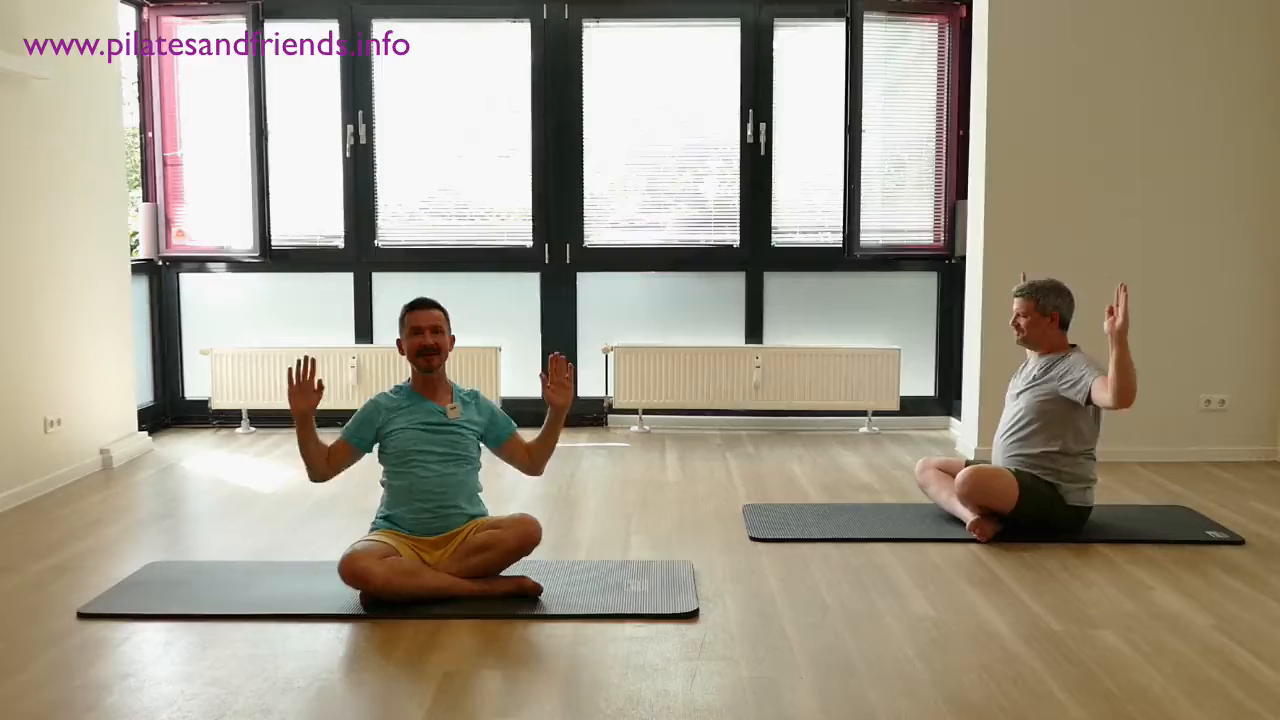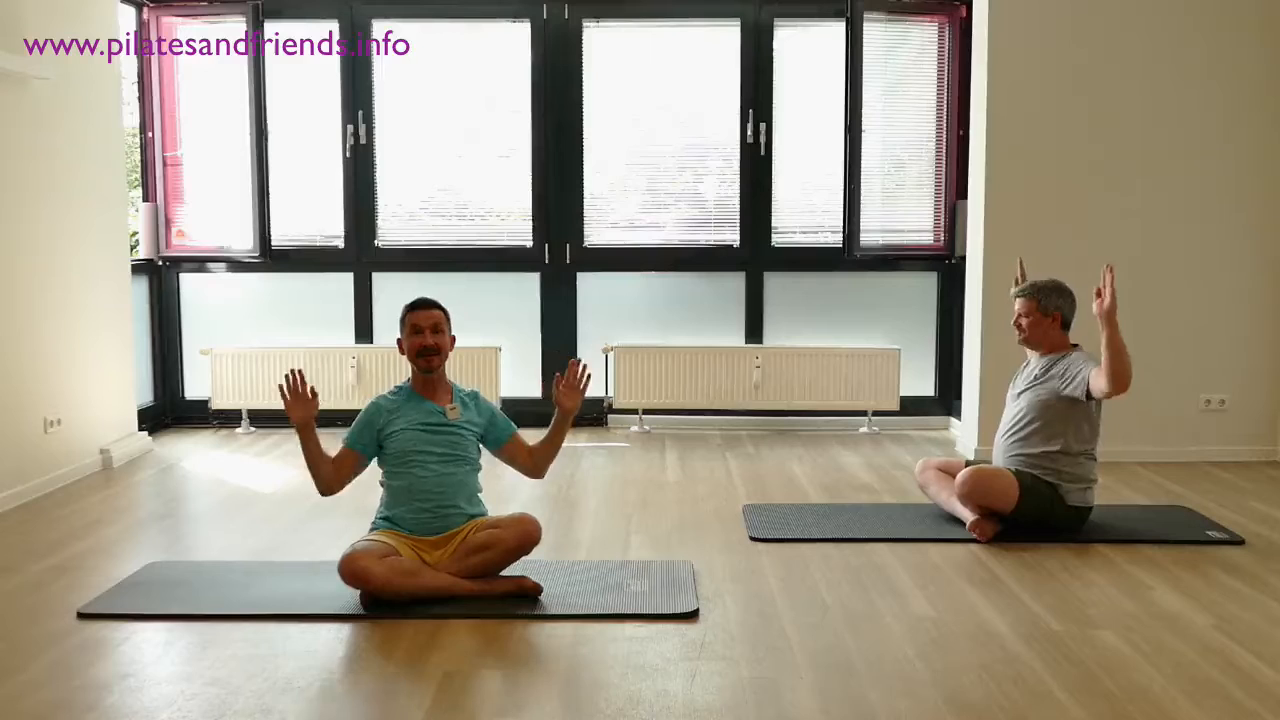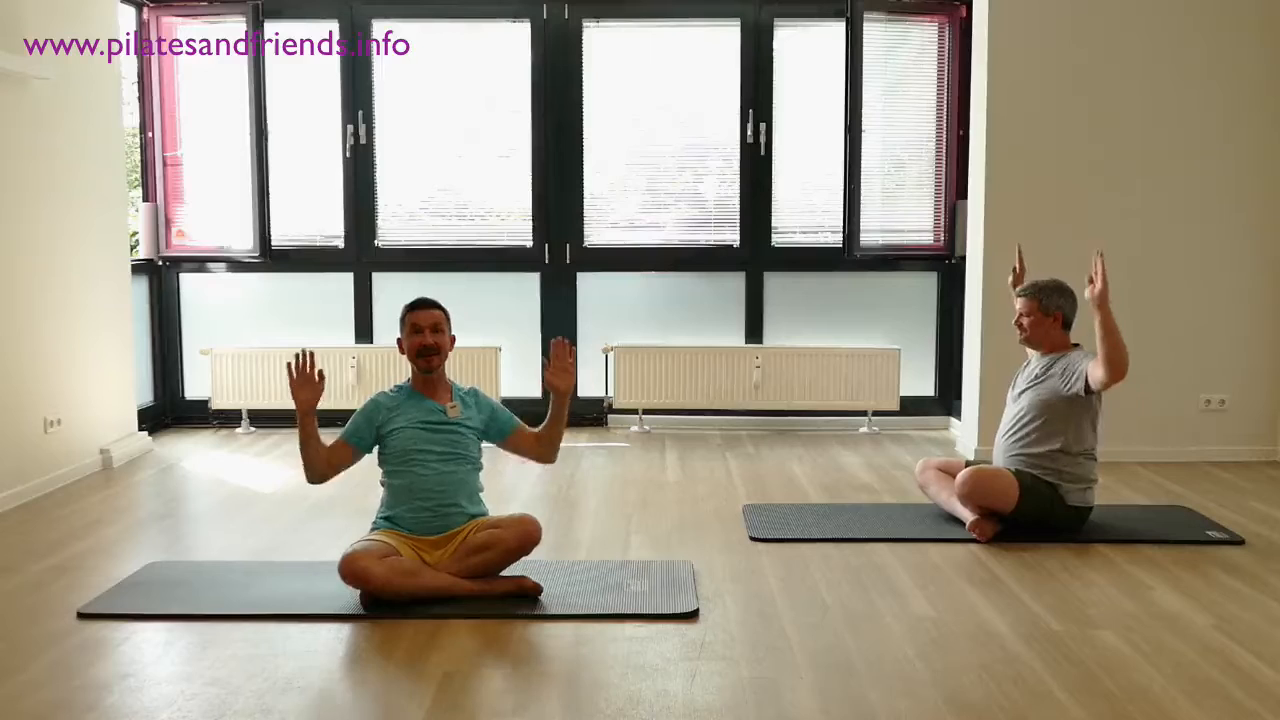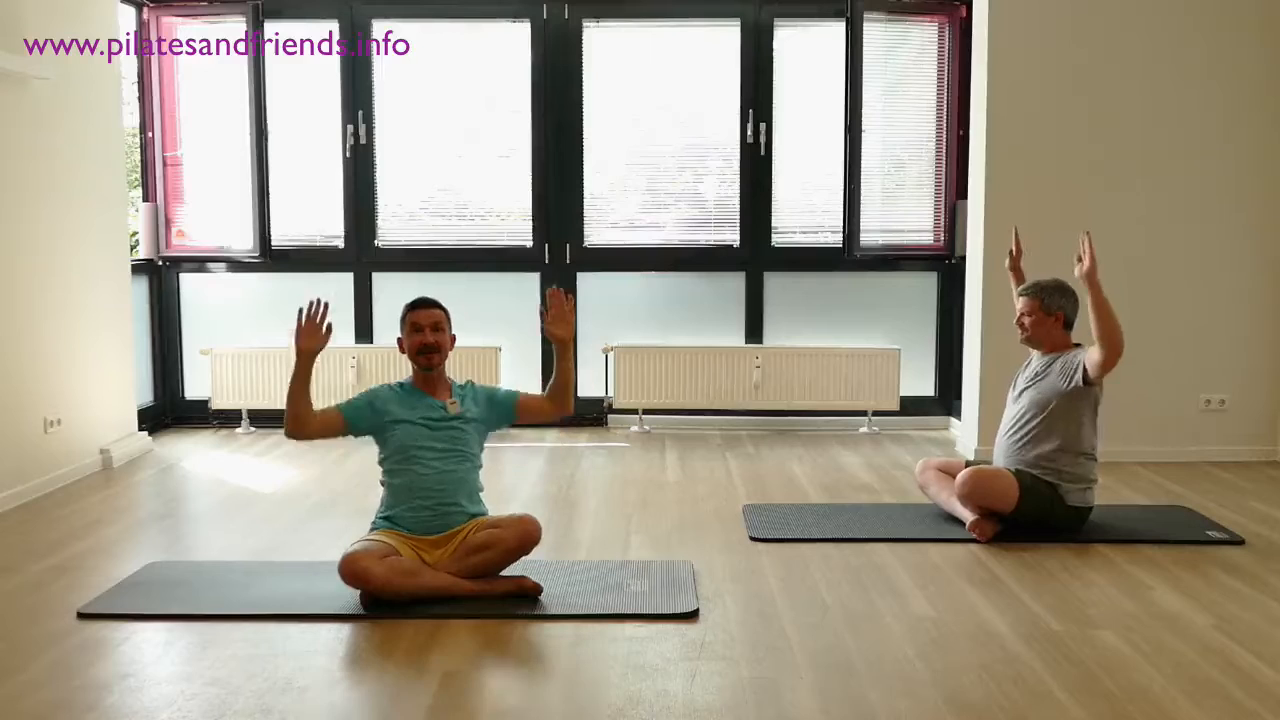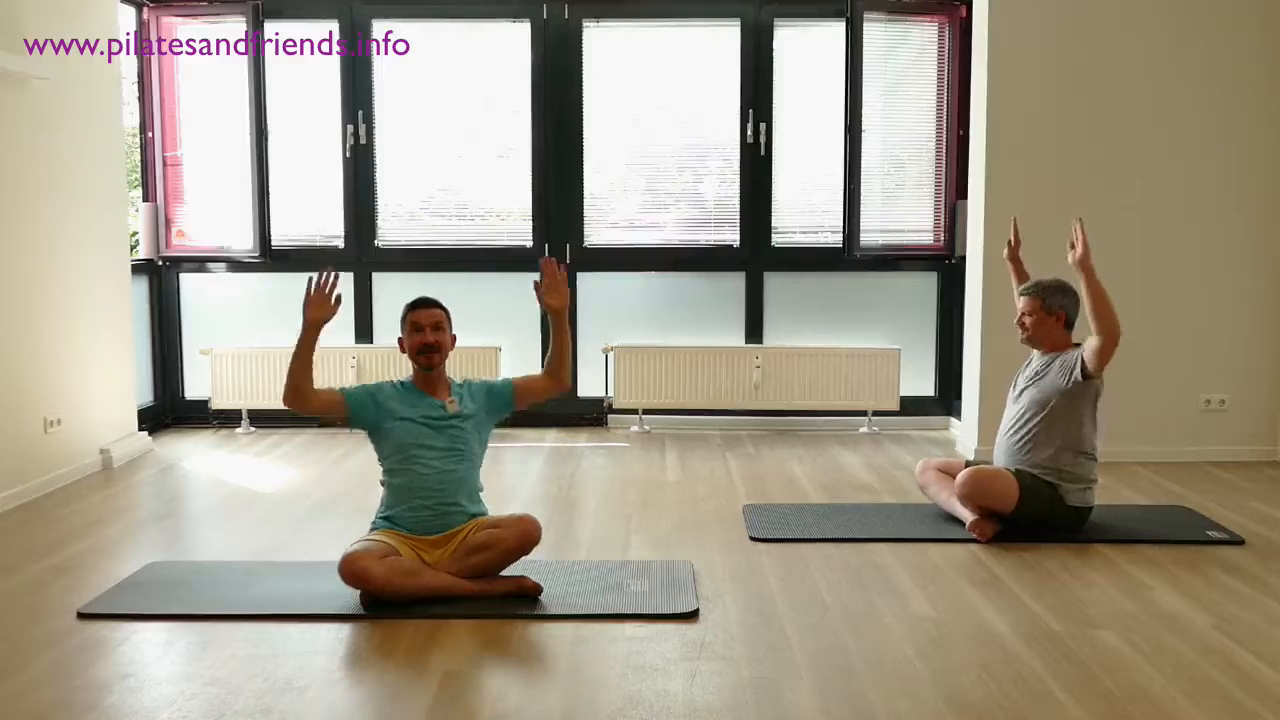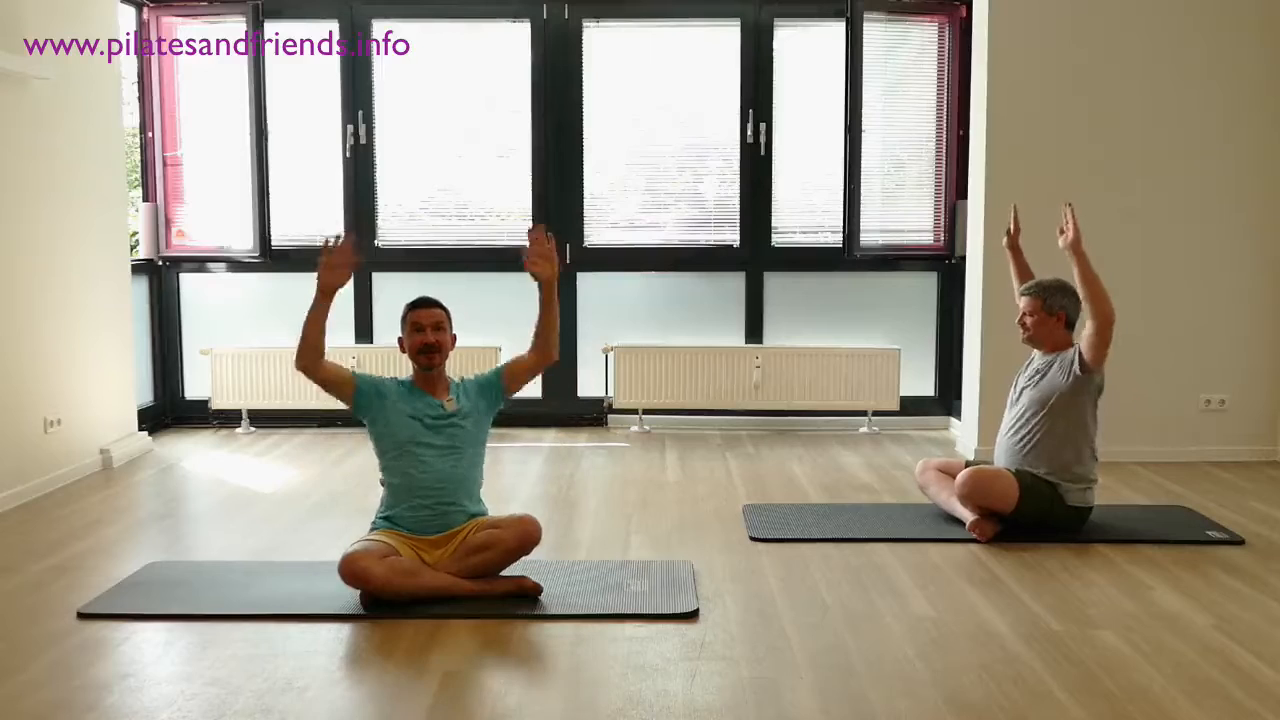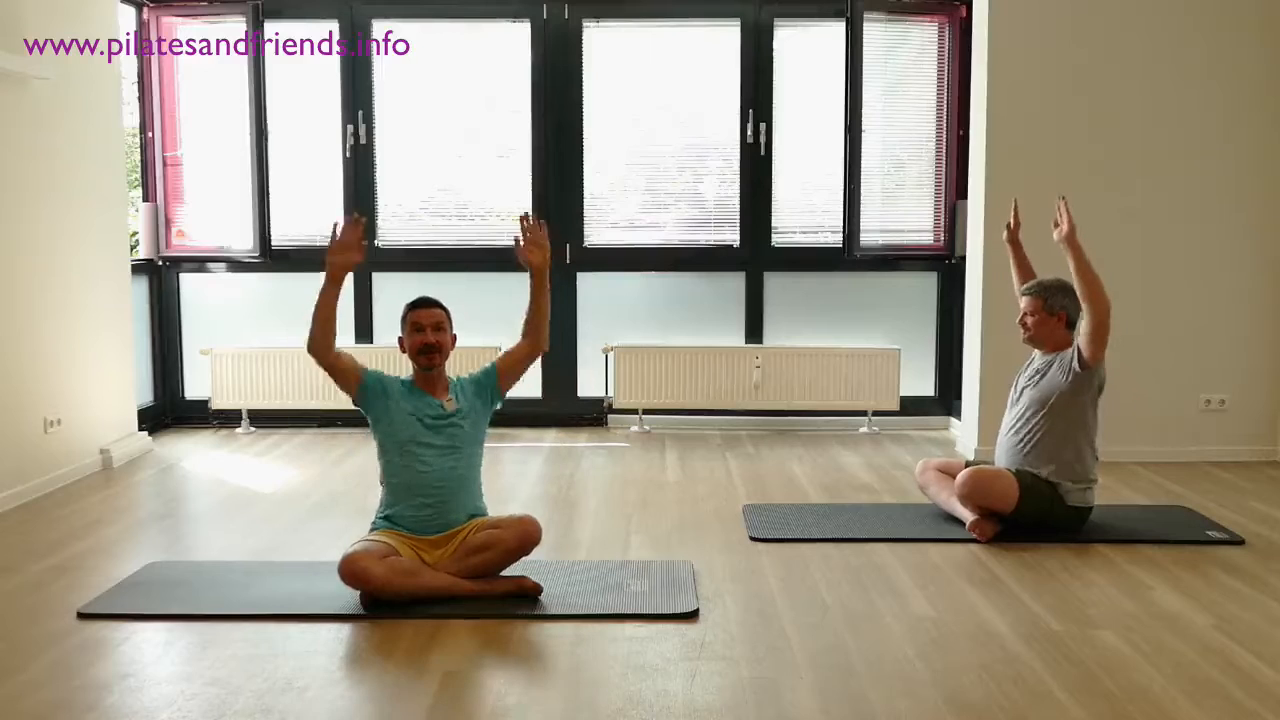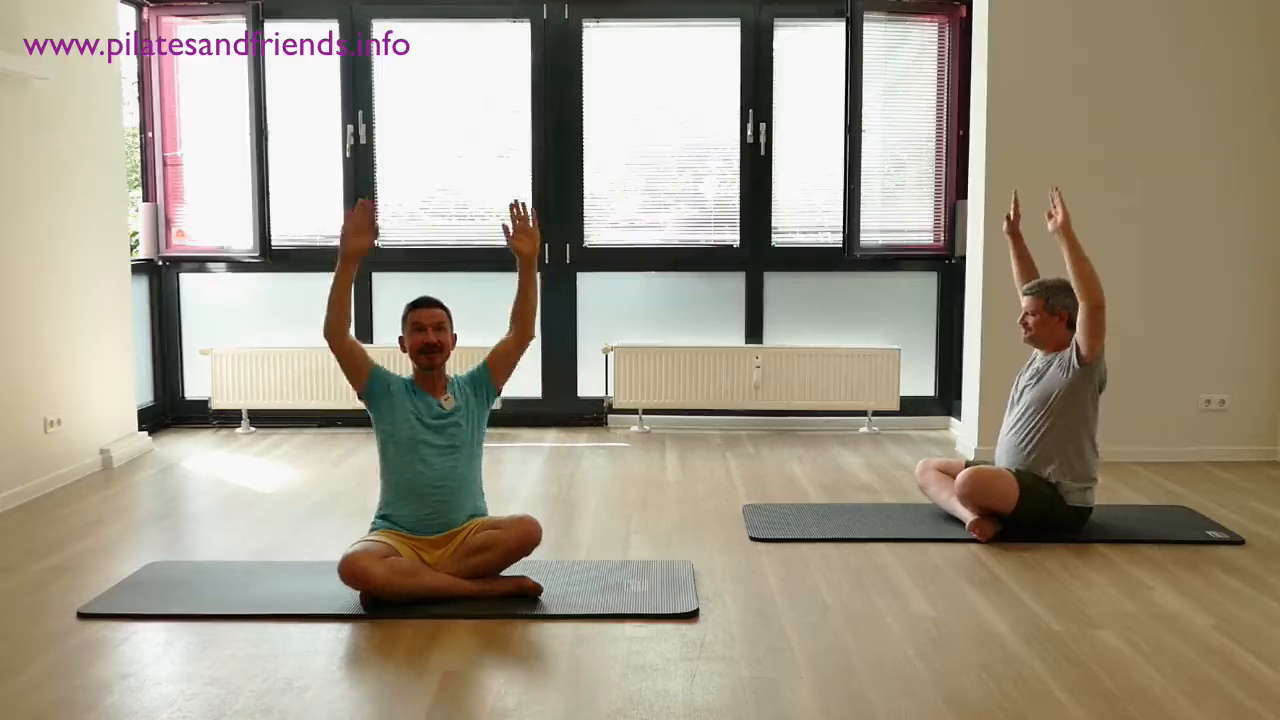
dt=0.1s
person 1, frame 1
left shoulder: (477, 406)
right shoulder: (381, 408)
left elbow: (533, 463)
right elbow: (320, 471)
left wrist: (557, 410)
right wrist: (305, 419)
left hip: (466, 536)
right hip: (398, 538)
left knee: (527, 530)
right knee: (354, 567)
left ankle: (402, 582)
right ankle: (493, 586)
person 1, frame 2
left shoulder: (477, 407)
right shoulder: (382, 411)
left elbow: (535, 466)
right elbow: (329, 483)
left wrist: (564, 414)
right wrist: (305, 428)
left hip: (466, 536)
right hip: (398, 538)
left knee: (526, 529)
right knee: (354, 566)
left ankle: (405, 583)
right ankle: (491, 587)
person 1, frame 3
left shoulder: (478, 405)
right shoulder: (382, 408)
left elbow: (544, 452)
right elbow: (318, 472)
left wrist: (560, 397)
right wrist: (306, 412)
left hip: (466, 534)
right hip: (400, 537)
left knee: (526, 530)
right knee: (355, 566)
left ankle: (402, 583)
right ankle: (493, 587)
person 1, frame 4
left shoulder: (480, 399)
right shoulder: (380, 402)
left elbow: (556, 408)
right elbow: (300, 429)
left wrist: (561, 345)
right wrist: (305, 359)
left hip: (467, 534)
right hip: (399, 537)
left knee: (526, 530)
right knee: (355, 566)
left ankle: (401, 583)
right ankle: (492, 587)
person 1, frame 5
left shoulder: (480, 397)
right shoulder: (380, 400)
left elbow: (556, 382)
right elbow: (298, 399)
left wrist: (558, 316)
right wrist: (312, 327)
left hip: (466, 533)
right hip: (398, 537)
left knee: (526, 530)
right knee: (354, 567)
left ankle: (403, 583)
right ankle: (490, 586)
person 1, frame 6
left shoulder: (479, 393)
right shoulder: (381, 396)
left elbow: (543, 355)
right elbow: (309, 364)
left wrist: (547, 286)
right wrist: (325, 291)
left hip: (467, 533)
right hip: (398, 536)
left knee: (527, 530)
right knee: (354, 567)
left ankle: (402, 580)
right ankle: (492, 586)
person 1, frame 7
left shoulder: (477, 393)
right shoulder: (384, 396)
left elbow: (534, 344)
right elbow: (321, 347)
left wrist: (538, 272)
right wrist: (335, 275)
left hip: (465, 534)
right hip: (398, 537)
left knee: (526, 530)
right knee: (354, 567)
left ankle: (402, 582)
right ankle: (493, 585)
person 1, frame 8
left shoulder: (475, 391)
right shoulder: (387, 393)
left elbow: (522, 332)
right elbow: (335, 335)
left wrist: (526, 261)
right wrist: (348, 259)
left hip: (467, 533)
right hip: (398, 537)
left knee: (526, 531)
right knee: (354, 567)
left ankle: (406, 581)
right ankle: (492, 586)
person 2, frame 1
left shoulder: (1074, 369)
right shoulder: (1035, 359)
left elbow: (1120, 397)
left wrist: (1117, 339)
right wrist: (1022, 304)
right hip: (1014, 478)
left knee: (969, 480)
right knee: (927, 468)
left ankle: (991, 518)
right ankle: (977, 516)
person 2, frame 2
left shoulder: (1074, 367)
right shoulder: (1036, 359)
left elbow: (1115, 384)
left wrist: (1107, 320)
right wrist: (1019, 293)
right hip: (1015, 479)
left knee: (970, 482)
right knee: (927, 469)
left ankle: (985, 517)
right ankle: (978, 517)
person 2, frame 3
left shoulder: (1075, 367)
right shoulder: (1039, 357)
left elbow: (1115, 370)
right elbow: (1029, 324)
left wrist: (1100, 304)
right wrist: (1017, 287)
left hip: (1057, 499)
right hip: (1014, 478)
left knee: (970, 480)
right knee: (927, 468)
left ankle: (985, 517)
right ankle: (977, 516)
person 2, frame 4
left shoulder: (1075, 365)
right shoulder: (1039, 357)
left elbow: (1111, 352)
right elbow: (1029, 320)
left wrist: (1090, 283)
right wrist: (1015, 272)
left hip: (1058, 500)
right hip: (1014, 479)
left knee: (970, 482)
right knee: (927, 469)
left ankle: (986, 515)
right ankle: (978, 517)
person 2, frame 5
left shoulder: (1077, 366)
right shoulder: (1040, 355)
left elbow: (1108, 335)
right elbow: (1031, 305)
left wrist: (1084, 268)
right wrist: (1013, 261)
left hip: (1058, 500)
right hip: (1014, 478)
left knee: (970, 481)
right knee: (927, 469)
left ankle: (987, 516)
right ankle: (978, 516)
person 2, frame 6
left shoulder: (1077, 364)
right shoulder: (1041, 355)
left elbow: (1103, 322)
right elbow: (1030, 299)
left wrist: (1076, 253)
right wrist: (1013, 250)
left hip: (1058, 500)
right hip: (1015, 479)
left knee: (970, 482)
right knee: (927, 469)
left ankle: (989, 516)
right ankle: (978, 516)
person 2, frame 7
left shoulder: (1079, 366)
right shoulder: (1042, 354)
left elbow: (1099, 312)
right elbow: (1032, 295)
left wrist: (1070, 244)
right wrist: (1013, 245)
left hip: (1059, 500)
right hip: (1016, 479)
left knee: (971, 482)
right knee: (927, 469)
left ankle: (983, 516)
right ankle: (979, 516)
person 2, frame 8
left shoulder: (1079, 364)
right shoulder: (1042, 353)
left elbow: (1094, 304)
right elbow: (1032, 289)
left wrist: (1064, 235)
right wrist: (1013, 236)
left hip: (1059, 501)
right hip: (1016, 479)
left knee: (970, 482)
right knee: (927, 469)
left ankle: (985, 514)
right ankle: (978, 516)
